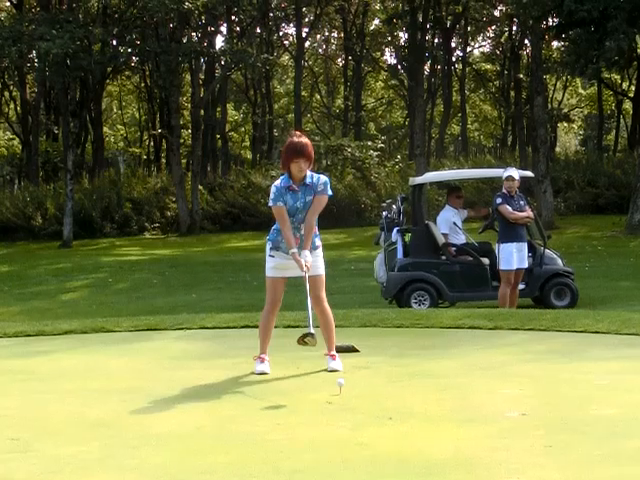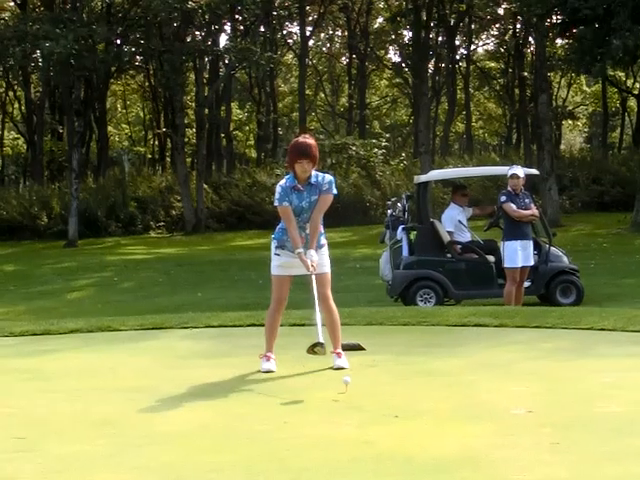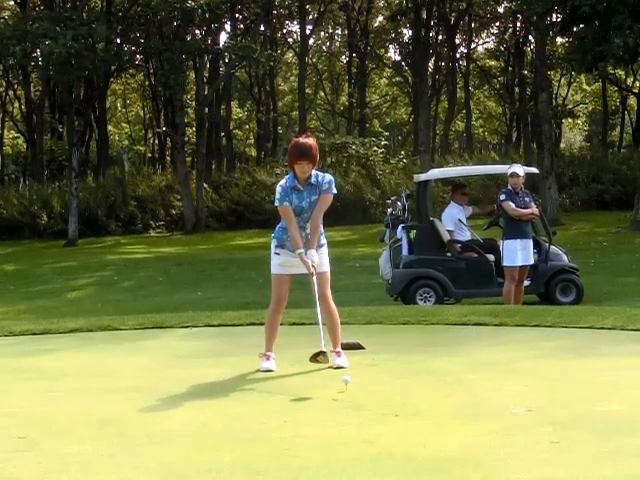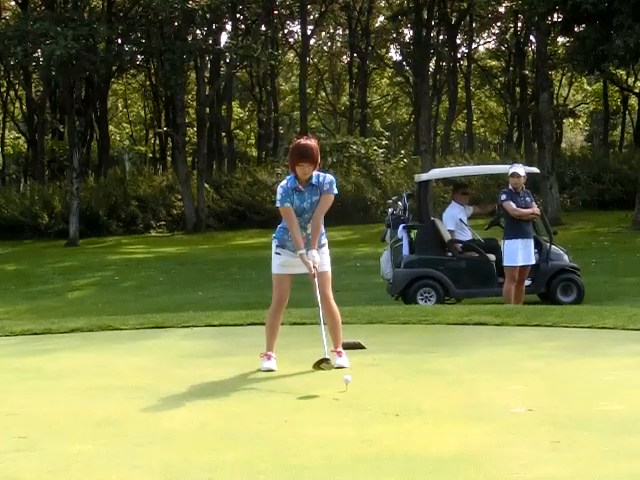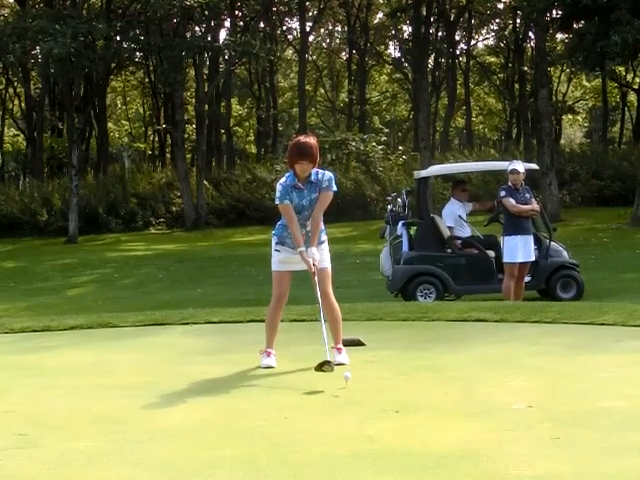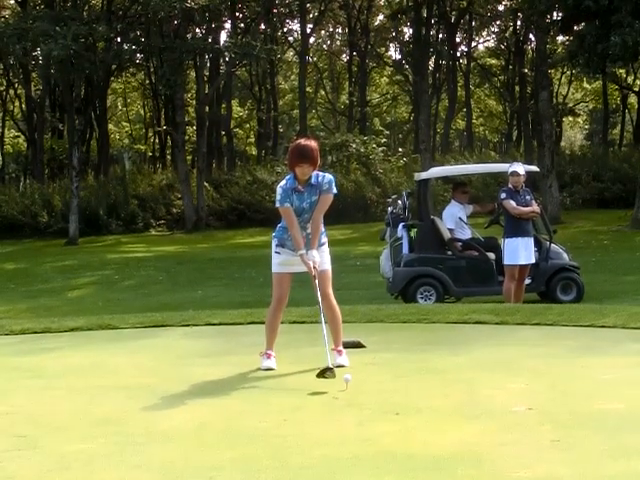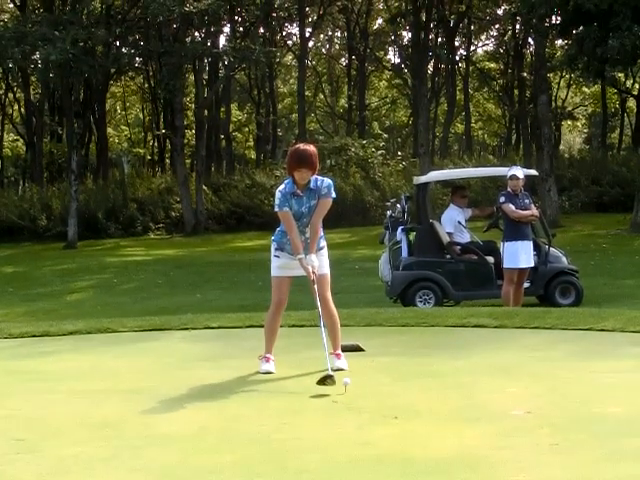
dt=0.4s
person 1, frame 1
left shoulder: (320, 182)
right shoulder: (278, 188)
left elbow: (311, 219)
right elbow: (285, 225)
left wrist: (305, 252)
right wrist: (295, 255)
left hip: (311, 247)
right hip: (280, 249)
left knee: (320, 301)
right knee: (272, 303)
left ankle: (332, 353)
right ankle: (262, 356)
person 1, frame 2
left shoulder: (325, 181)
right shoulder: (283, 188)
left elbow: (316, 218)
right elbow: (291, 224)
left wrist: (311, 251)
right wrist: (301, 255)
left hip: (316, 245)
right hip: (285, 247)
left knee: (325, 299)
right knee: (278, 301)
left ankle: (338, 351)
right ankle: (268, 354)
person 1, frame 3
left shoulder: (325, 181)
right shoulder: (283, 188)
left elbow: (316, 218)
right elbow: (291, 225)
left wrist: (312, 251)
right wrist: (301, 255)
left hip: (316, 245)
right hip: (285, 247)
left knee: (325, 298)
right knee: (278, 301)
left ankle: (337, 350)
right ankle: (268, 354)
person 1, frame 4
left shoulder: (326, 181)
right shoulder: (284, 188)
left elbow: (317, 218)
right elbow: (293, 225)
left wrist: (313, 251)
right wrist: (303, 255)
left hip: (317, 245)
right hip: (286, 247)
left knee: (326, 297)
right knee: (279, 300)
left ankle: (339, 350)
right ankle: (269, 353)
person 1, frame 5
left shoulder: (325, 179)
right shoulder: (283, 186)
left elbow: (317, 215)
right elbow: (292, 223)
left wrist: (312, 248)
right wrist: (303, 253)
left hip: (317, 241)
right hip: (286, 244)
left knee: (326, 294)
right knee: (279, 297)
left ankle: (339, 347)
right ankle: (268, 350)
person 1, frame 6
left shoulder: (326, 181)
right shoulder: (284, 188)
left elbow: (317, 218)
right elbow: (293, 226)
left wrist: (313, 251)
right wrist: (303, 256)
left hip: (317, 244)
right hip: (286, 246)
left knee: (327, 296)
right knee: (279, 299)
left ankle: (339, 349)
right ankle: (268, 352)
person 1, frame 7
left shoulder: (325, 185)
right shoulder: (283, 192)
left elbow: (316, 222)
right elbow: (292, 230)
left wrist: (311, 255)
right wrist: (302, 260)
left hip: (316, 247)
right hip: (285, 250)
left knee: (325, 299)
right knee: (278, 302)
left ankle: (338, 353)
right ankle: (267, 356)
person 2, frame 1
left shoulder: (521, 197)
right shoulder: (499, 197)
left elbow: (531, 218)
right elbow: (510, 215)
left wrist: (517, 217)
right wrist: (525, 214)
left hip: (522, 243)
right hip: (506, 243)
left knee: (516, 283)
right knee: (507, 282)
person 2, frame 2
left shoulder: (526, 195)
right shoulder: (504, 195)
left elbow: (536, 215)
right elbow: (514, 213)
left wrist: (521, 216)
right wrist: (530, 212)
left hip: (527, 240)
right hip: (511, 241)
left knee: (521, 281)
right knee: (512, 280)
person 2, frame 3
left shoulder: (527, 194)
right shoulder: (504, 194)
left elbow: (536, 214)
right elbow: (513, 211)
left wrist: (521, 214)
right wrist: (530, 211)
left hip: (527, 239)
right hip: (511, 240)
left knee: (521, 280)
right knee: (511, 279)
person 2, frame 4
left shoulder: (528, 194)
right shoulder: (505, 194)
left elbow: (537, 214)
right elbow: (513, 211)
left wrist: (521, 214)
right wrist: (531, 211)
left hip: (528, 239)
right hip: (512, 240)
left knee: (522, 280)
right knee: (511, 279)
person 2, frame 5
left shoulder: (527, 190)
right shoulder: (504, 190)
left elbow: (536, 210)
right elbow: (513, 207)
left wrist: (521, 210)
right wrist: (530, 207)
left hip: (527, 235)
right hip: (511, 236)
left knee: (521, 276)
right knee: (510, 275)
person 2, frame 6
left shoulder: (527, 192)
right shoulder: (505, 192)
left elbow: (537, 212)
right elbow: (514, 210)
left wrist: (522, 213)
right wrist: (531, 209)
left hip: (528, 238)
right hip: (512, 238)
left knee: (522, 278)
right knee: (511, 277)
person 2, frame 7
left shoulder: (526, 196)
right shoulder: (504, 196)
left elbow: (536, 216)
right elbow: (514, 213)
left wrist: (521, 216)
right wrist: (530, 213)
left hip: (527, 241)
right hip: (511, 242)
left knee: (521, 282)
right knee: (510, 281)
